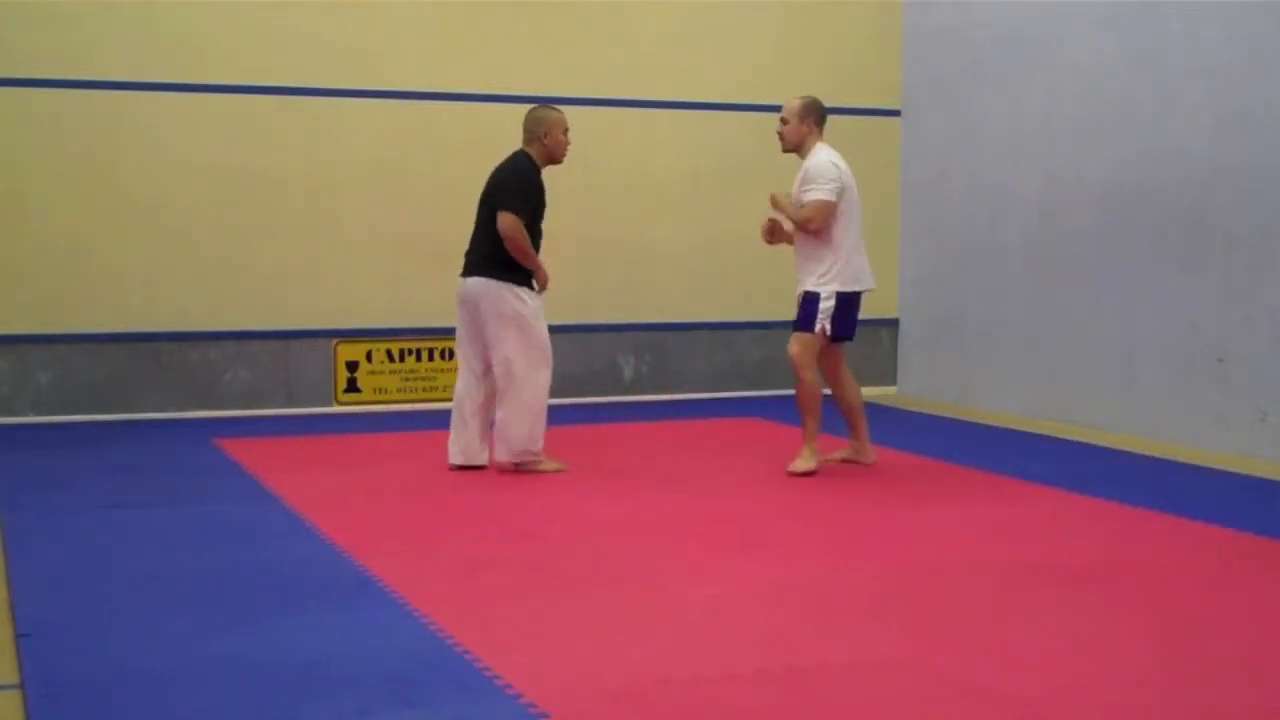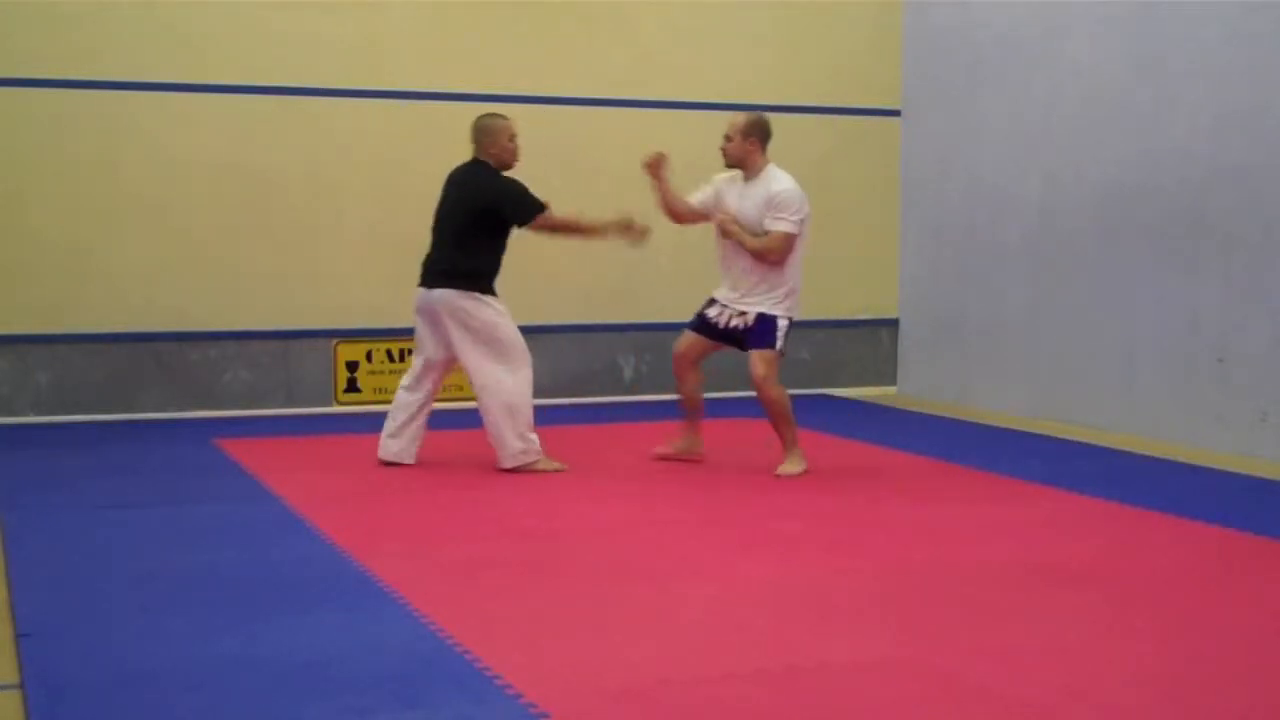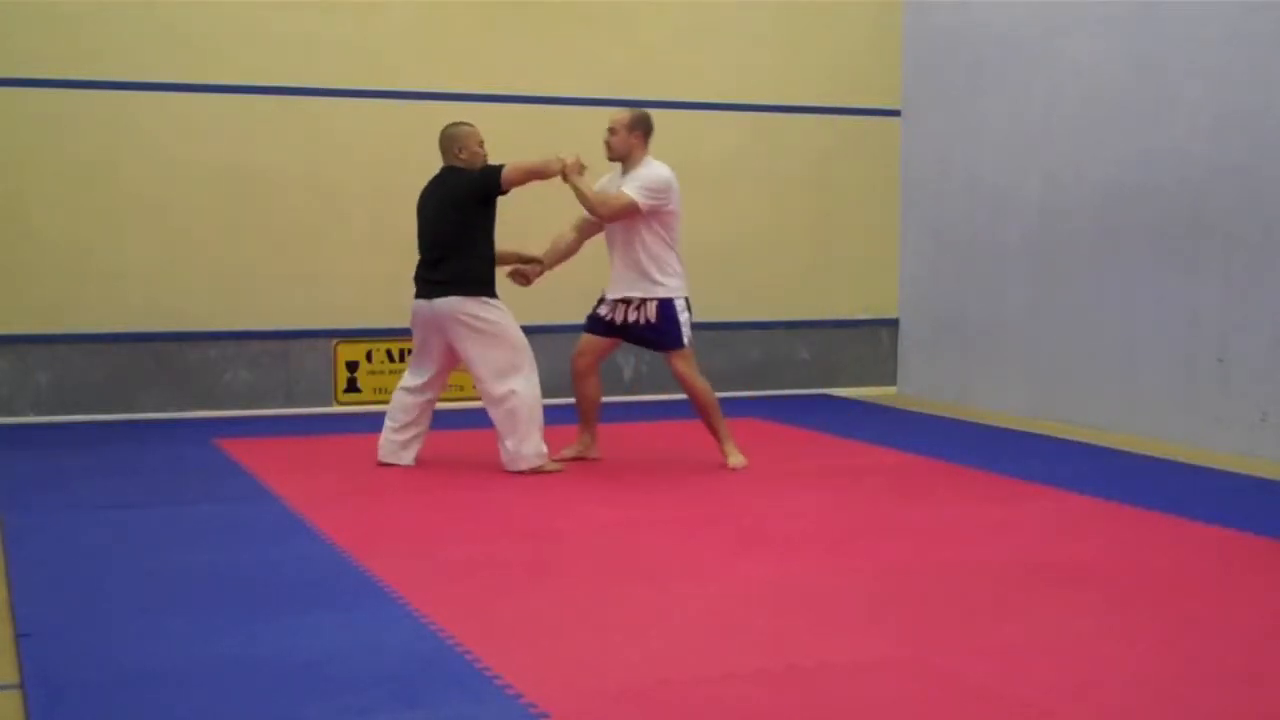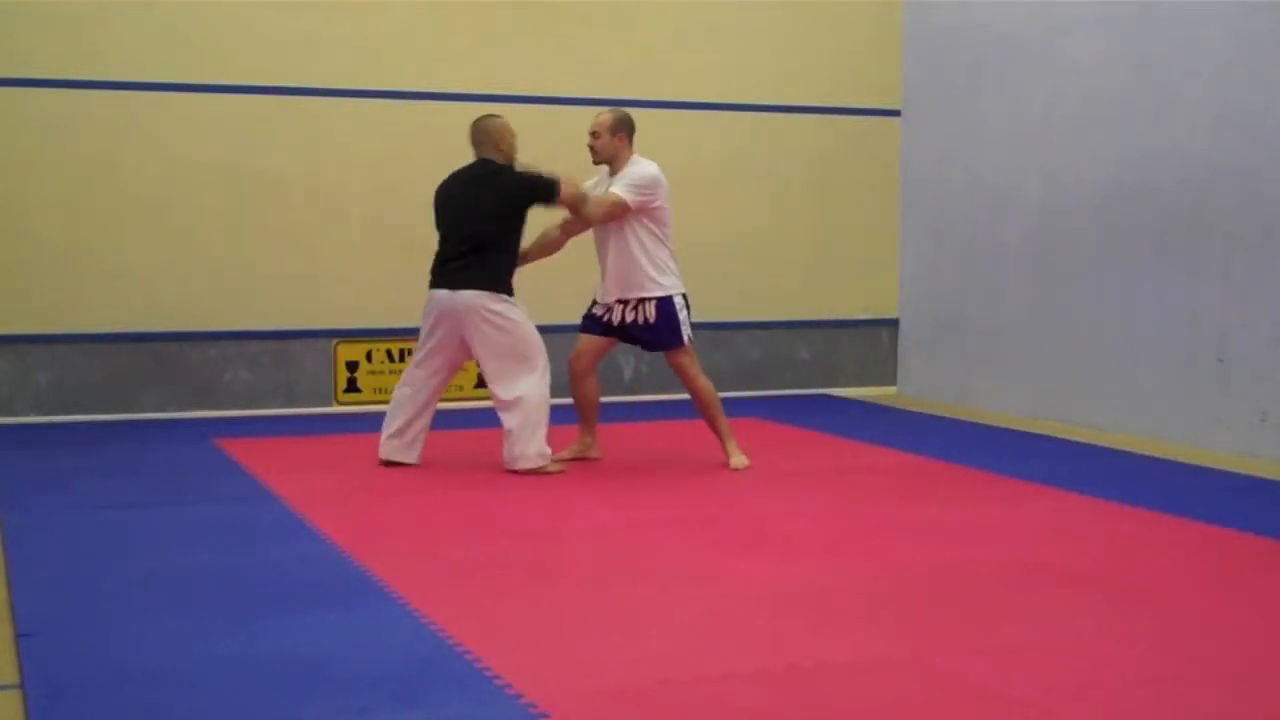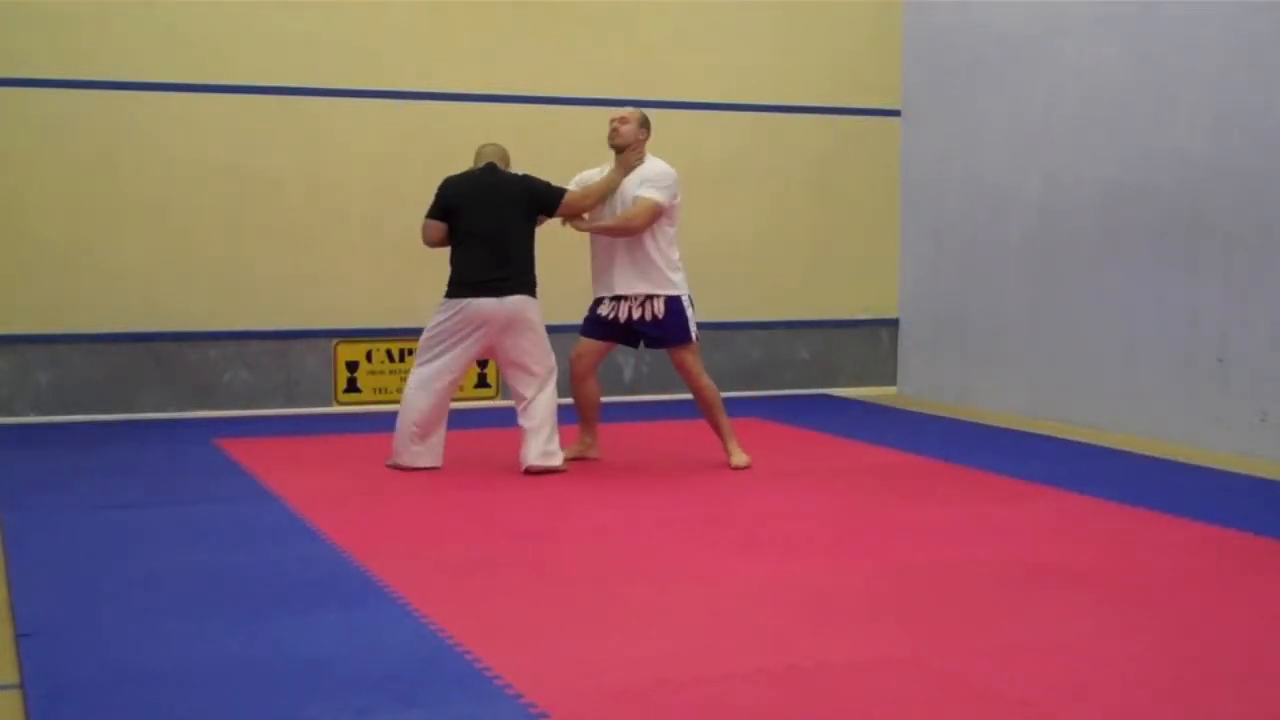
dt=0.5s
person 1, frame 1
left shoulder: (820, 164)
right shoulder: (816, 164)
left elbow: (815, 222)
left wrist: (783, 204)
right wrist: (781, 231)
left hip: (831, 283)
right hip: (824, 282)
left knee: (801, 356)
right knee: (832, 364)
left ankle: (810, 448)
right ankle: (861, 445)
person 1, frame 2
left shoulder: (783, 191)
right shoulder: (725, 184)
left elbow: (774, 253)
right elbow: (679, 214)
left wrist: (733, 229)
right wrist: (658, 177)
left hip: (769, 305)
right hip: (730, 298)
left knee: (762, 377)
right knee: (683, 354)
left ankle: (794, 452)
right ankle: (690, 441)
person 1, frame 3
left shoulder: (658, 177)
right shoulder: (610, 182)
left elbow: (607, 211)
right elbow: (578, 232)
left wrist: (575, 179)
right wrist: (538, 266)
left hip: (661, 295)
right hip: (621, 294)
left knee: (685, 372)
right knee: (582, 360)
left ankle: (728, 446)
right ankle: (587, 442)
person 1, frame 4
left shoulder: (645, 175)
right shoulder: (597, 184)
left elbow: (598, 214)
right elbow: (562, 232)
right wrist: (519, 257)
left hip: (657, 294)
right hip: (614, 295)
left knee: (688, 371)
right knee: (580, 362)
left ankle: (731, 446)
right ankle: (587, 442)
person 1, frame 5
left shoulder: (660, 173)
right shoulder: (591, 178)
left elbow: (637, 221)
left wrist: (590, 225)
left hip: (662, 291)
right hip: (613, 293)
left knee: (691, 370)
right knee: (581, 363)
left ankle: (730, 445)
right ankle: (587, 442)
person 2, frame 1
left shoulder: (513, 169)
right shoulder: (525, 176)
right elbow: (510, 231)
left wrist: (530, 270)
right wrist: (539, 271)
left hip: (475, 282)
right hip: (502, 286)
left knee: (477, 372)
right knee: (528, 366)
left ankle: (468, 451)
right ankle: (521, 452)
person 2, frame 2
left shoulder: (461, 179)
right shoulder: (498, 188)
right elbow: (553, 224)
right wrist: (613, 227)
left hip: (431, 291)
right hip: (465, 296)
left knee: (424, 373)
right knee: (509, 368)
left ankle: (394, 447)
right ankle: (521, 454)
person 2, frame 3
left shoulder: (433, 191)
right shoulder: (473, 182)
right elbow: (534, 170)
left wrist: (513, 257)
right wrist: (562, 165)
left hip: (428, 301)
right hip: (467, 302)
left knee: (422, 377)
right knee: (514, 370)
left ankle: (394, 450)
right ankle: (527, 456)
person 2, frame 4
left shoulder: (450, 186)
right shoulder: (515, 182)
right elbow: (576, 199)
right wrist: (549, 191)
left hip: (442, 294)
right hip: (486, 298)
left knee: (425, 374)
right knee: (526, 369)
left ankle: (396, 449)
right ankle: (529, 456)
person 2, frame 5
left shoulder: (453, 186)
right shoulder: (526, 187)
left elbow: (431, 236)
right elbow: (578, 203)
right wrist: (619, 172)
left hip: (466, 302)
right hip: (517, 302)
left knee: (429, 375)
right knee: (536, 377)
left ankle: (410, 453)
right ankle: (541, 456)
